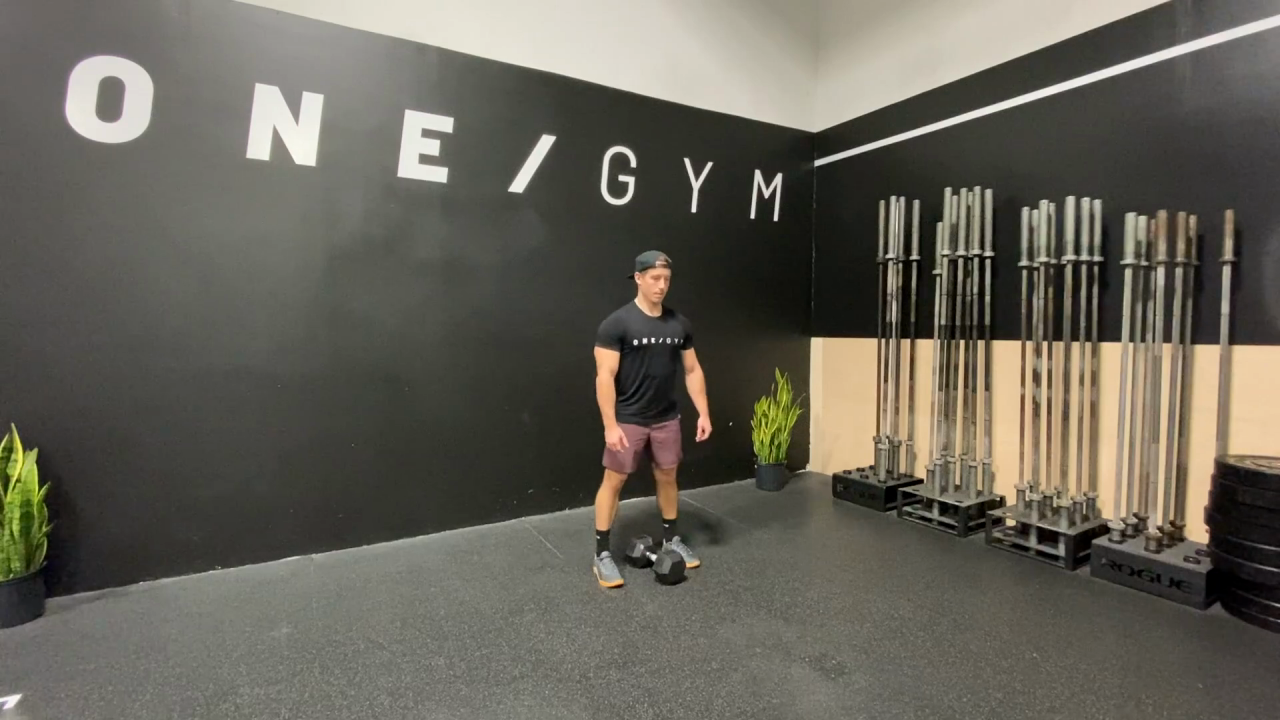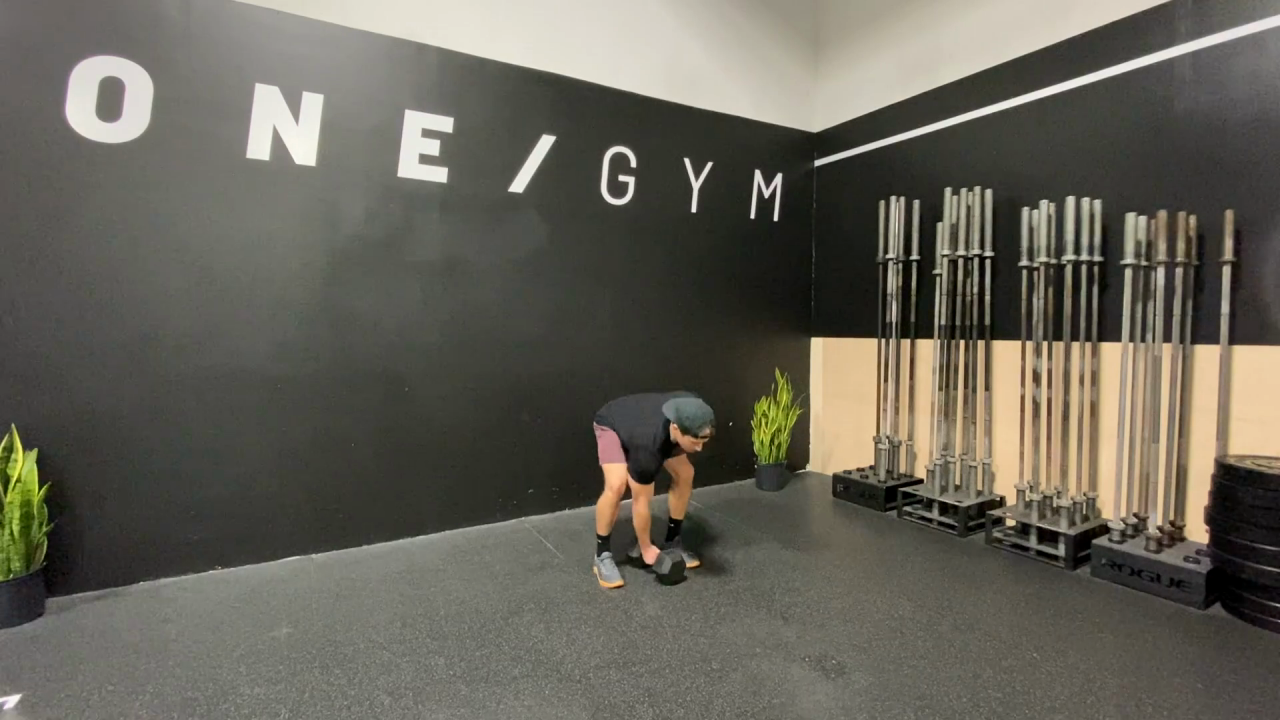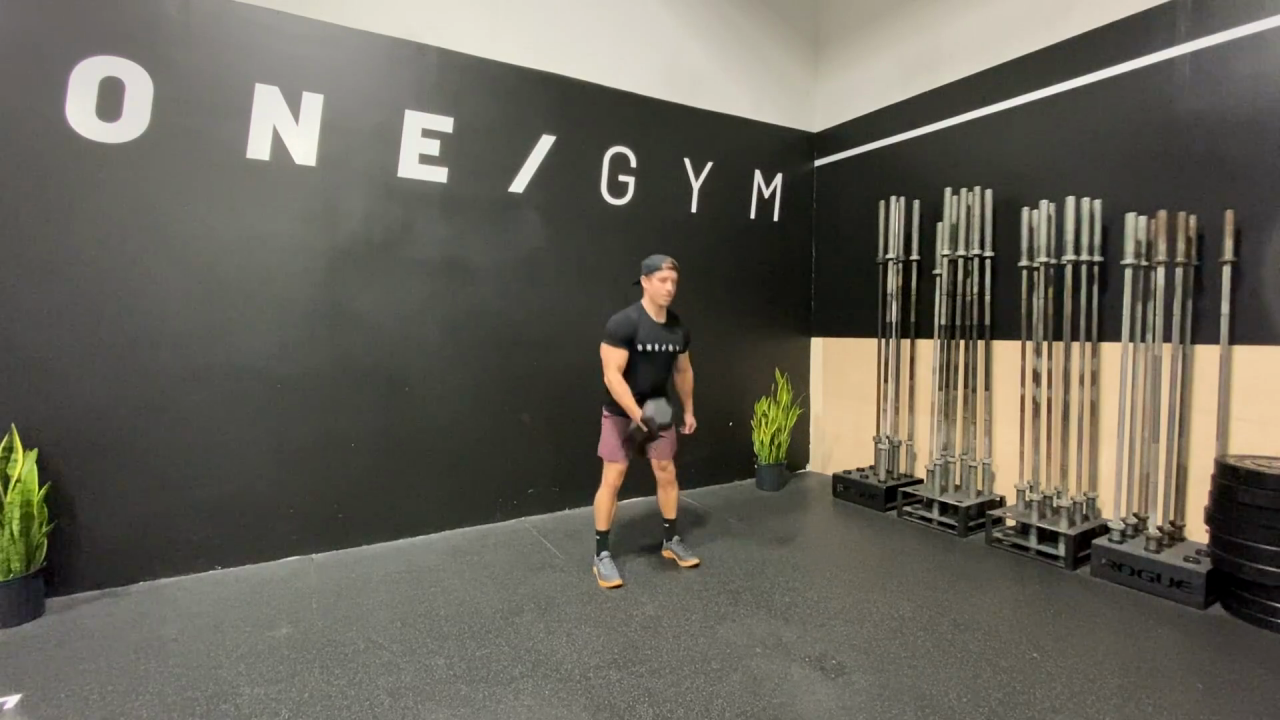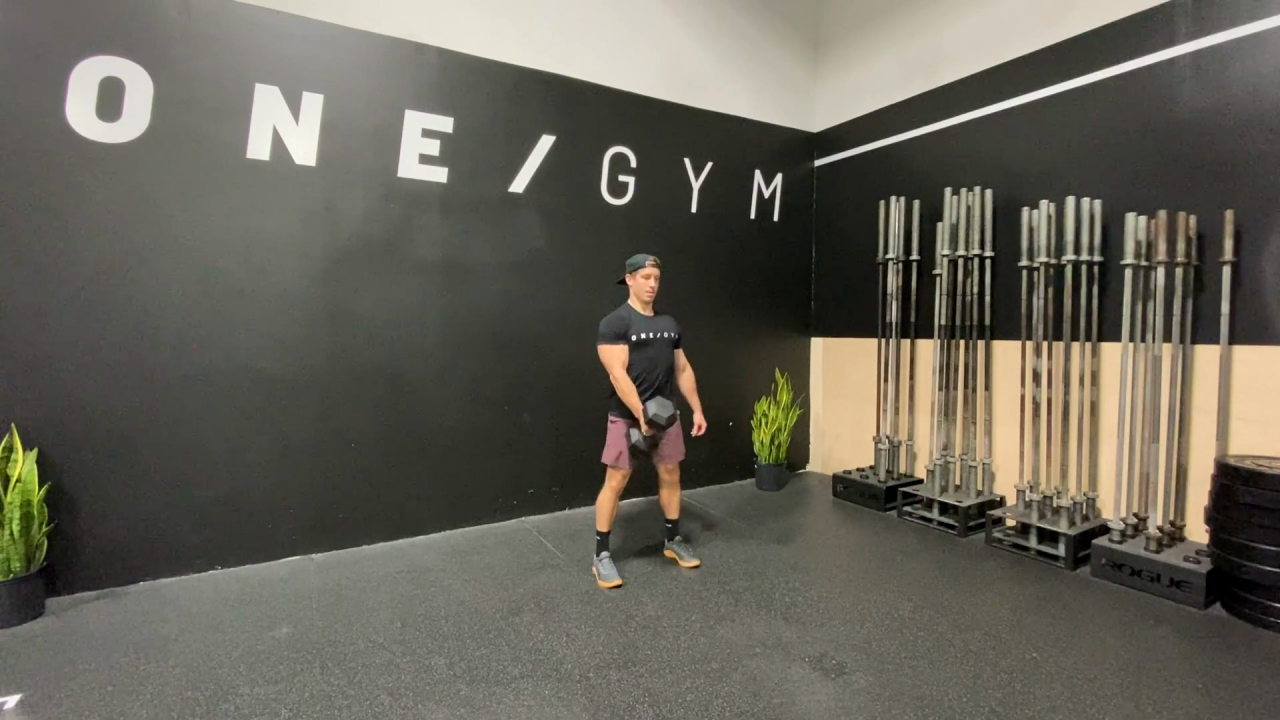
dt=0.7s
person 1, frame 1
left shoulder: (679, 324)
right shoulder: (617, 323)
left elbow: (692, 370)
right elbow: (605, 376)
left wrist: (703, 413)
right wrist: (610, 425)
left hip: (666, 418)
right hip: (628, 420)
left knee: (667, 478)
right knee: (614, 481)
left ankle: (671, 539)
right ankle: (602, 554)
person 1, frame 2
left shoulder: (690, 411)
right shoulder: (648, 448)
right elbow: (641, 503)
right wrist: (645, 548)
left hip: (641, 417)
right hip: (612, 425)
left knee: (685, 474)
right knee: (616, 485)
left ankle: (673, 541)
right ankle: (602, 556)
person 1, frame 3
left shoulder: (679, 328)
right shoulder: (624, 322)
left elbow: (683, 371)
right elbow: (612, 375)
left wrist: (688, 410)
right wrist: (637, 415)
right hip: (619, 411)
left knee: (667, 474)
right knee: (612, 479)
left ankle: (671, 540)
right ankle: (602, 554)
person 1, frame 4
left shoulder: (669, 324)
right shoulder: (614, 323)
left elbow: (683, 369)
right elbow: (618, 374)
left wrist: (697, 409)
right wrist: (641, 416)
right hip: (627, 417)
left knee: (671, 476)
right knee: (616, 482)
left ankle: (673, 540)
right ankle: (601, 555)
